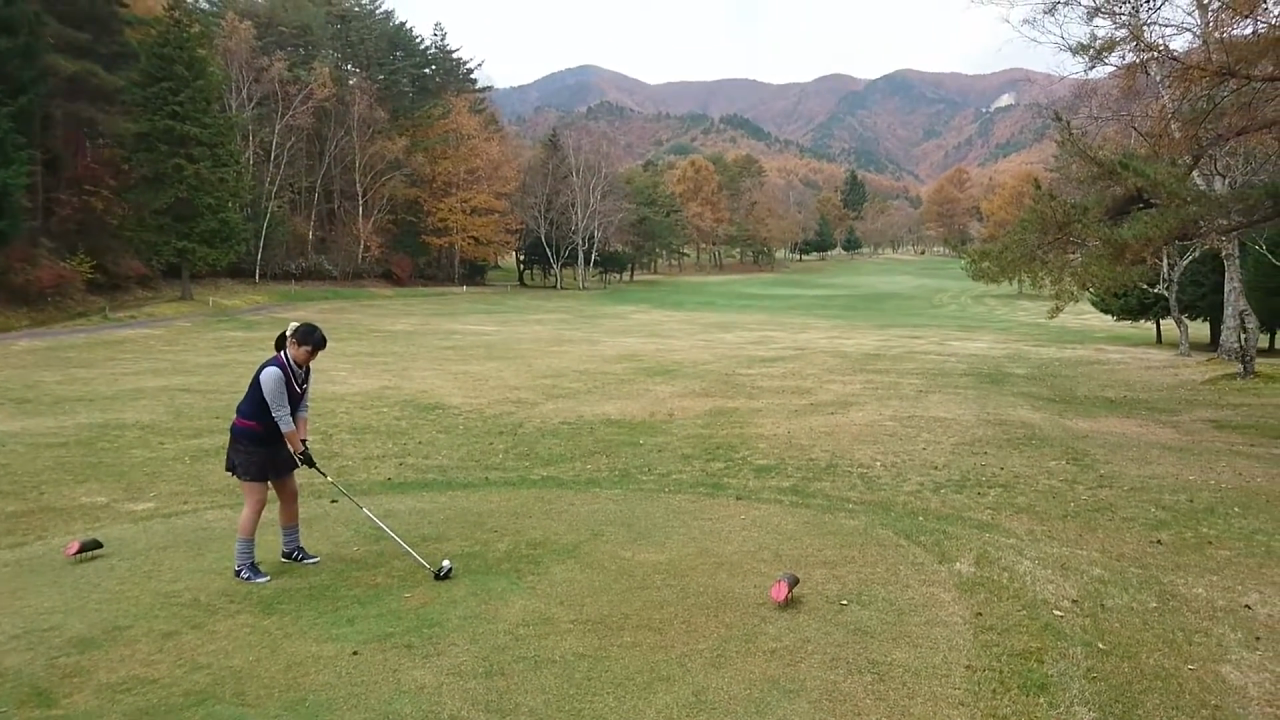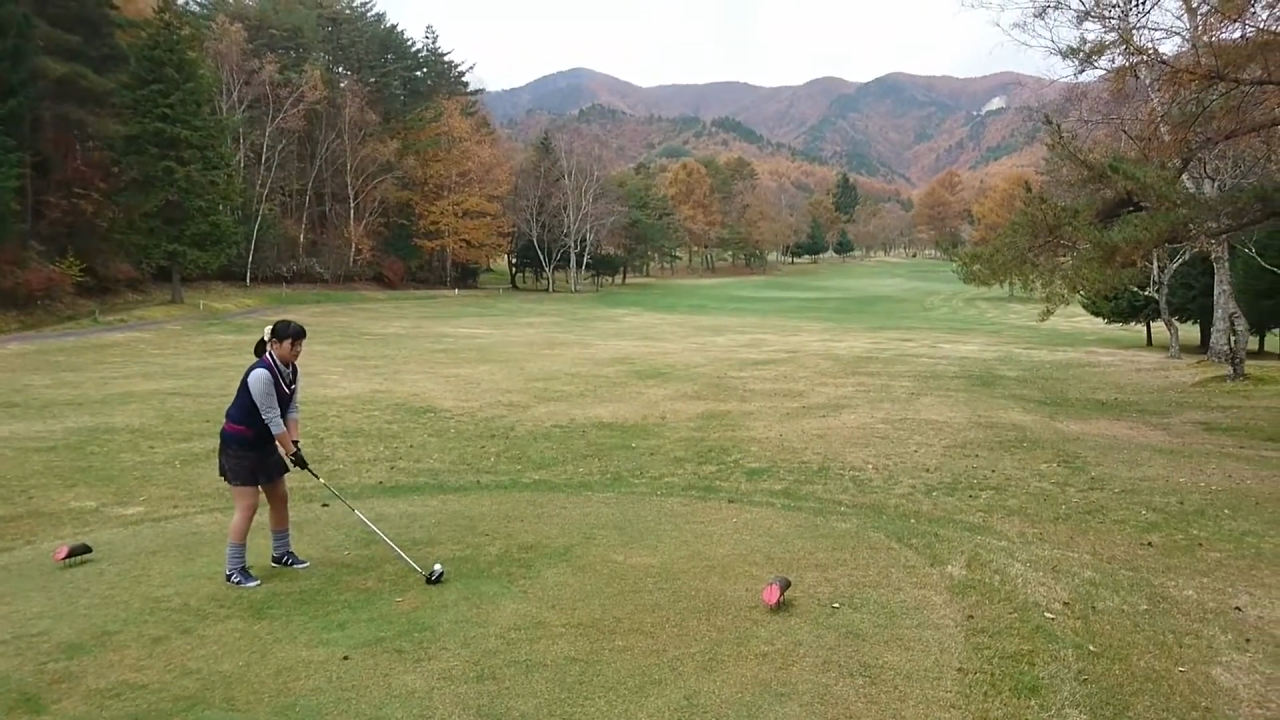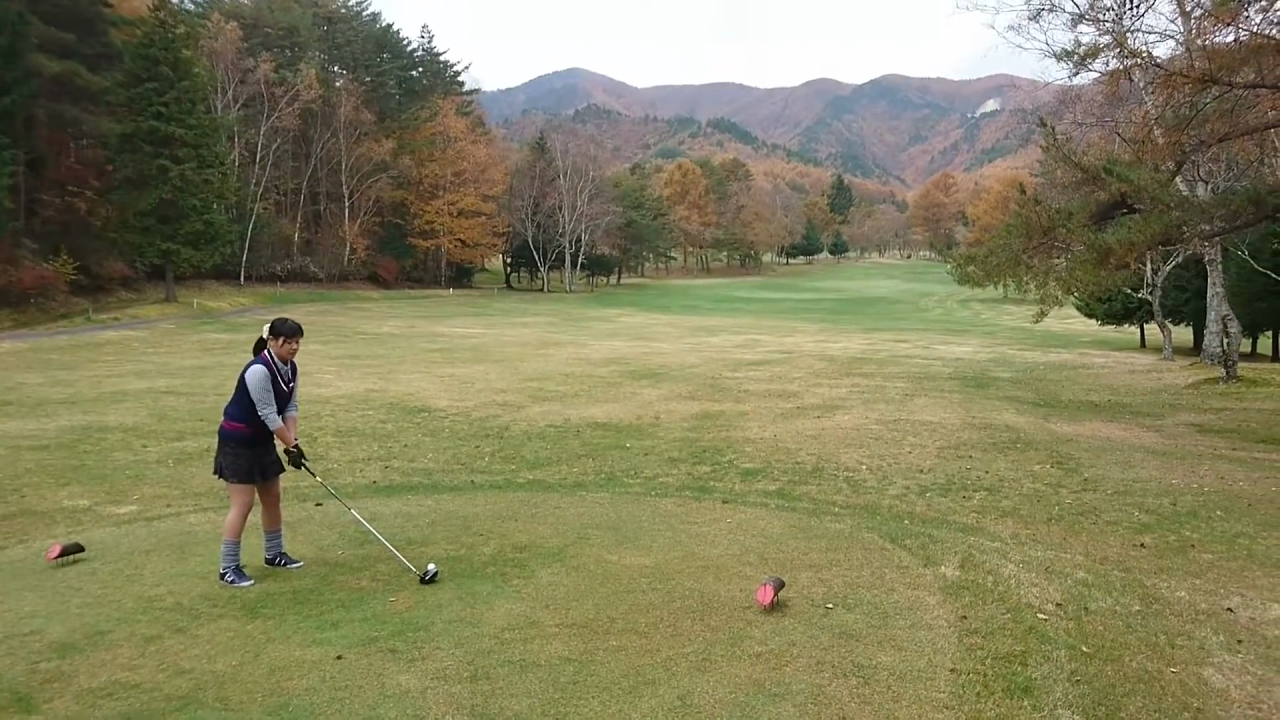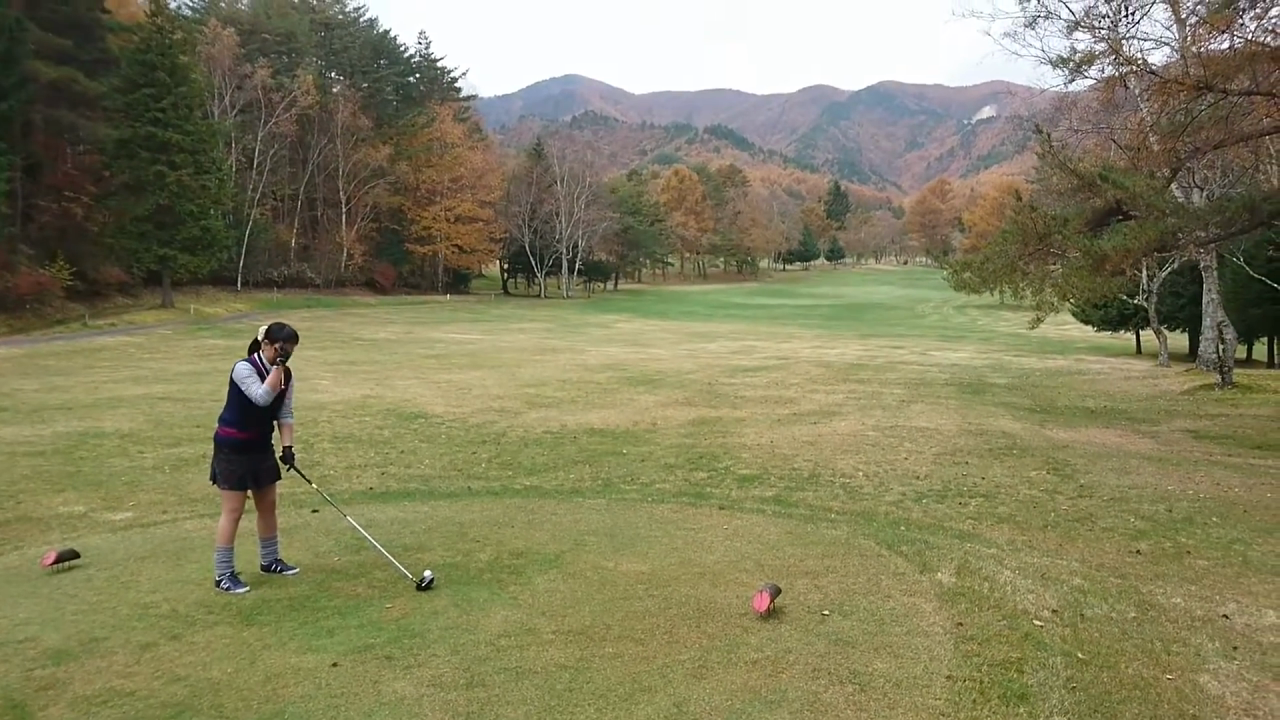
dt=0.4s
person 1, frame 1
left shoulder: (303, 370)
right shoulder: (273, 372)
left elbow: (300, 408)
right elbow: (282, 416)
left wrist: (303, 441)
right wrist: (299, 450)
left hip: (274, 438)
right hip: (249, 439)
left knee: (289, 493)
right knee: (256, 502)
left ankle: (291, 548)
right ankle: (243, 564)
person 1, frame 2
left shoulder: (291, 370)
right shoulder: (261, 374)
left elbow: (290, 410)
right elbow: (272, 418)
left wrist: (294, 443)
right wrist: (292, 452)
left hip: (264, 442)
right hip: (239, 444)
left knee: (279, 498)
right knee: (247, 506)
left ankle: (281, 553)
right ankle: (234, 569)
person 1, frame 3
left shoulder: (290, 368)
right shoulder: (258, 370)
left elbow: (289, 408)
right elbow: (268, 415)
left wrist: (293, 442)
right wrist: (291, 446)
left hip: (262, 441)
right hip: (237, 441)
left knee: (272, 498)
right knee: (242, 505)
left ankle: (274, 554)
right ankle: (228, 568)
person 1, frame 4
left shoulder: (284, 374)
right shoulder: (244, 368)
left elbow: (285, 413)
right elbow: (262, 398)
left wrist: (287, 446)
right wrist: (279, 365)
left hip: (261, 446)
right hip: (232, 447)
left knee: (268, 505)
right knee: (233, 511)
left ankle: (270, 560)
right ankle: (223, 574)
